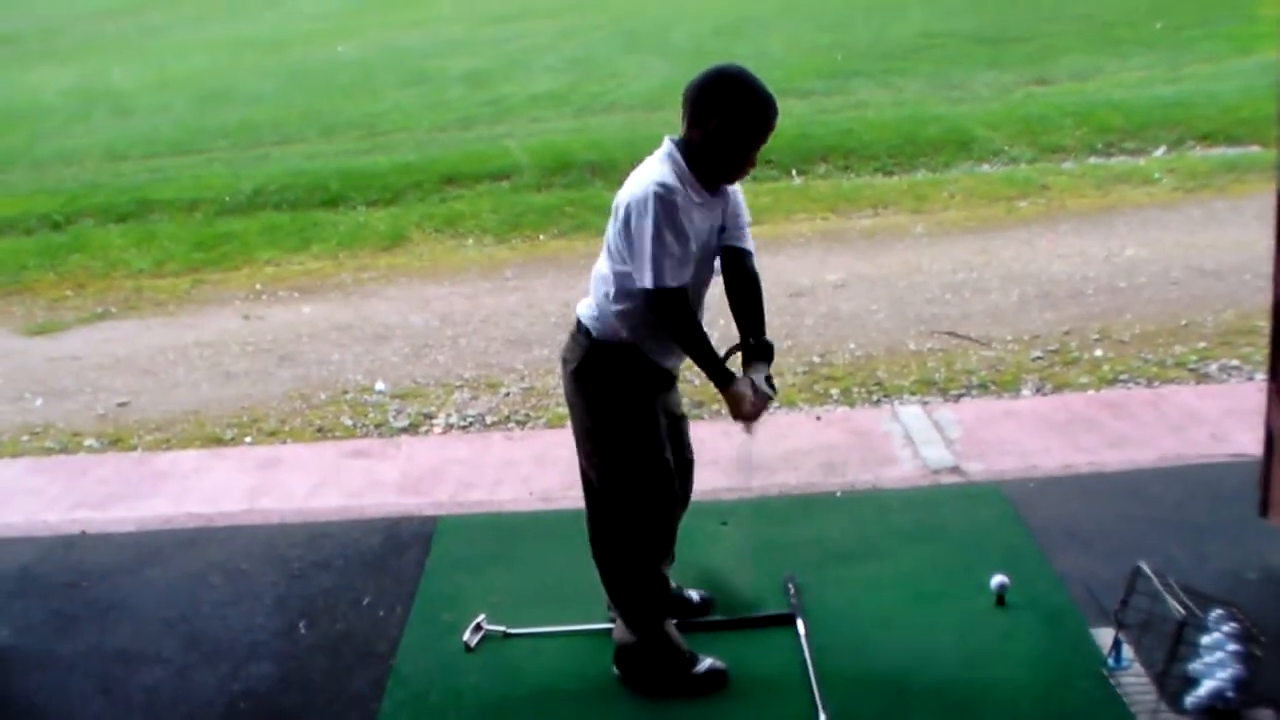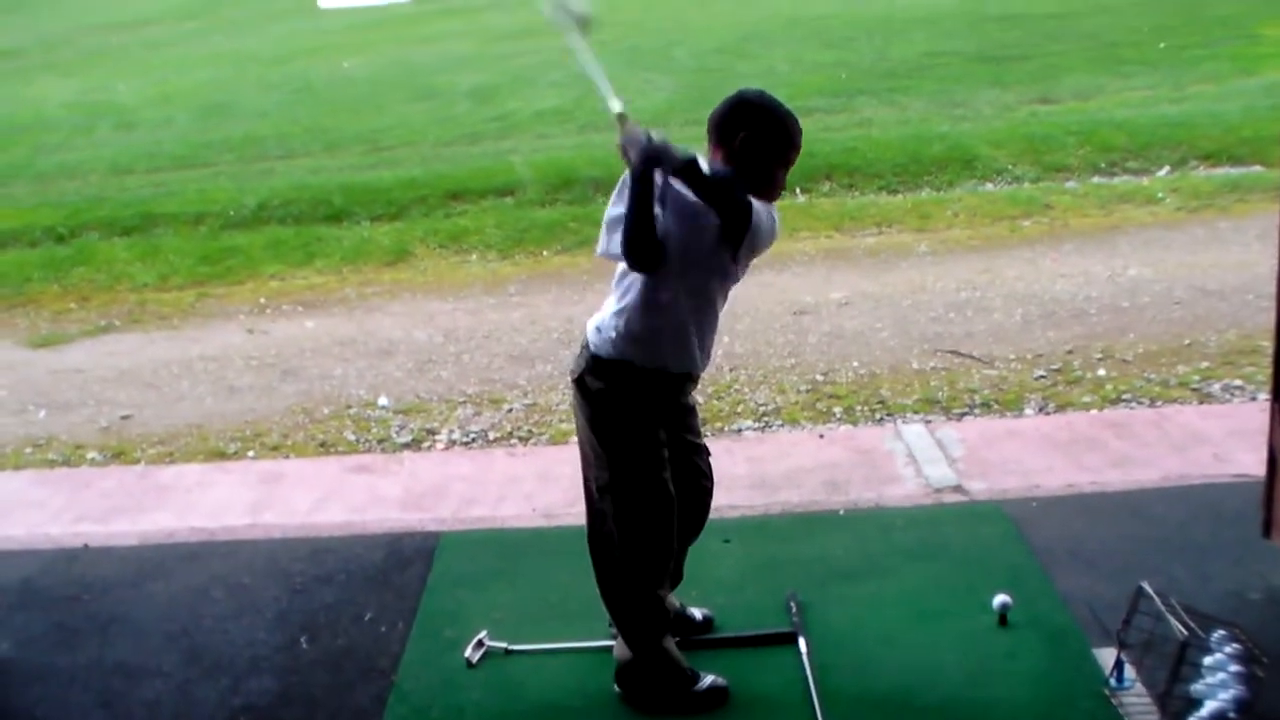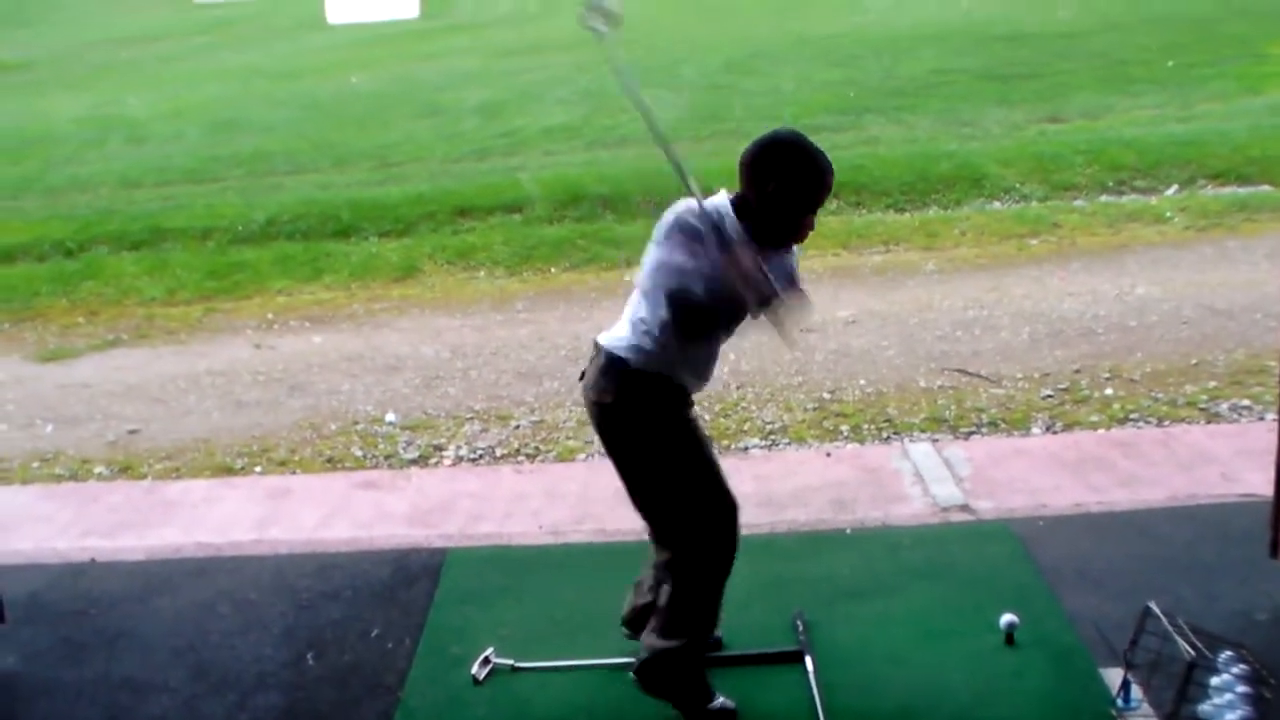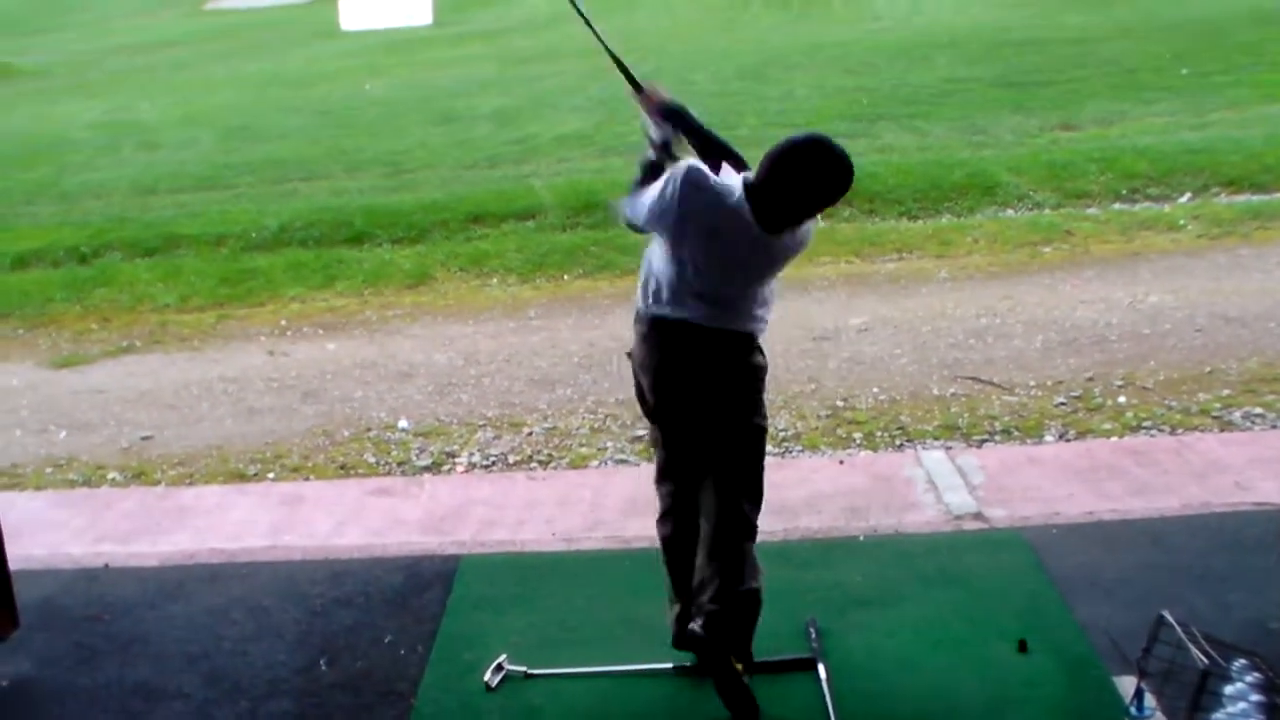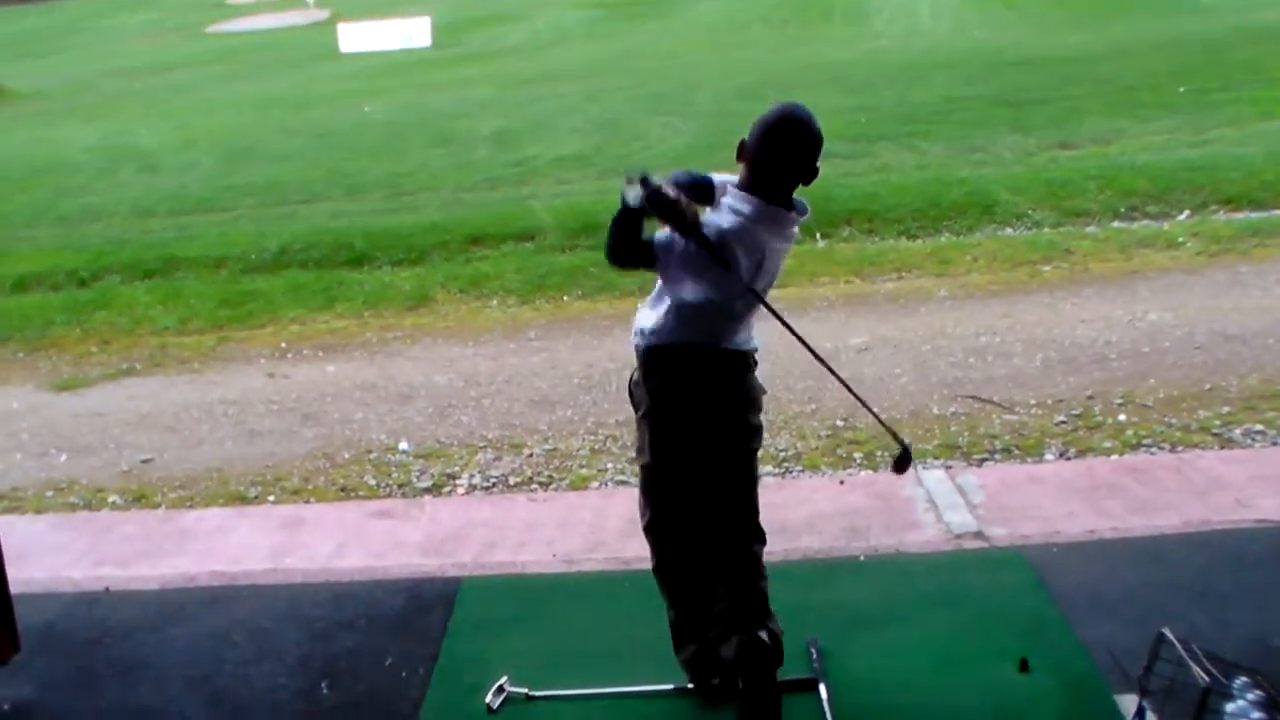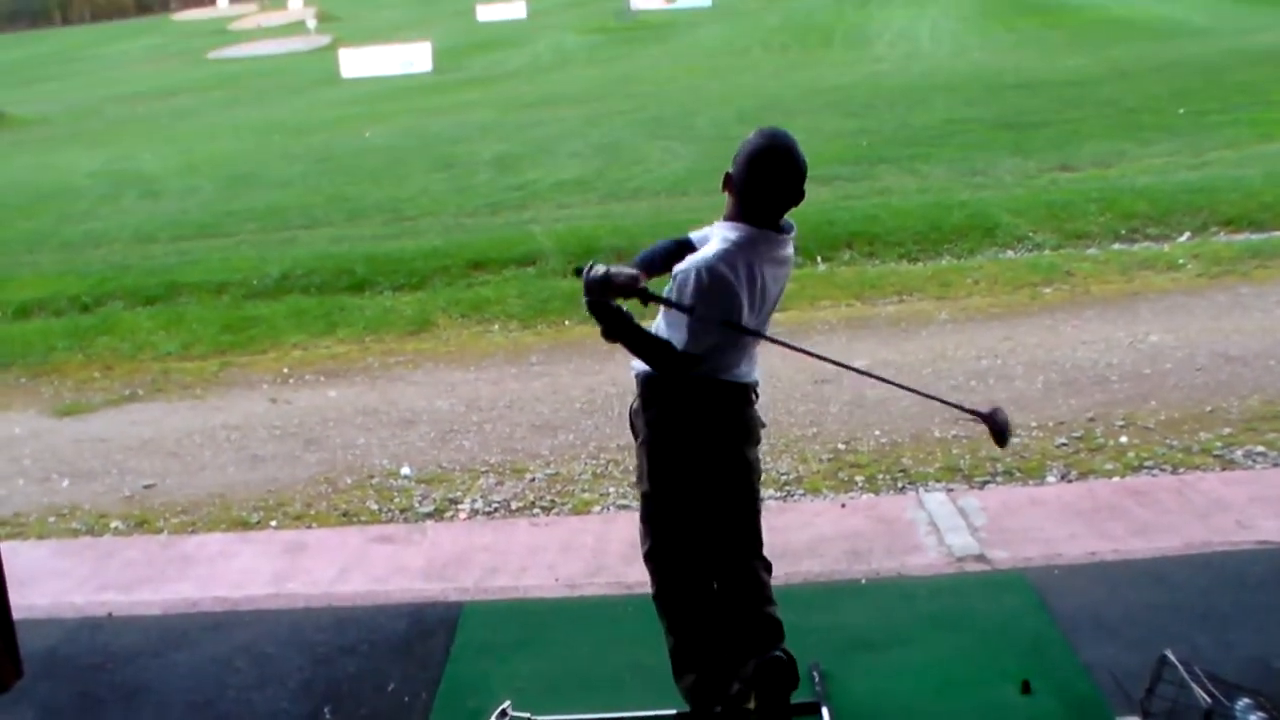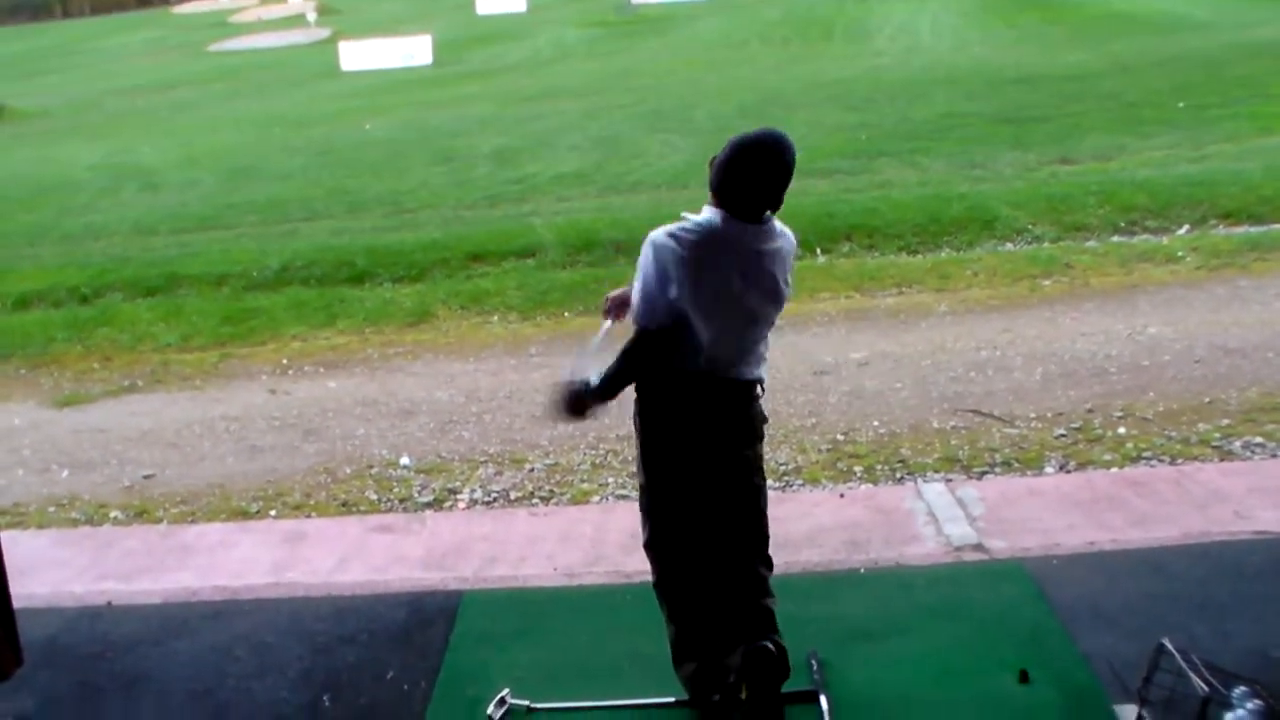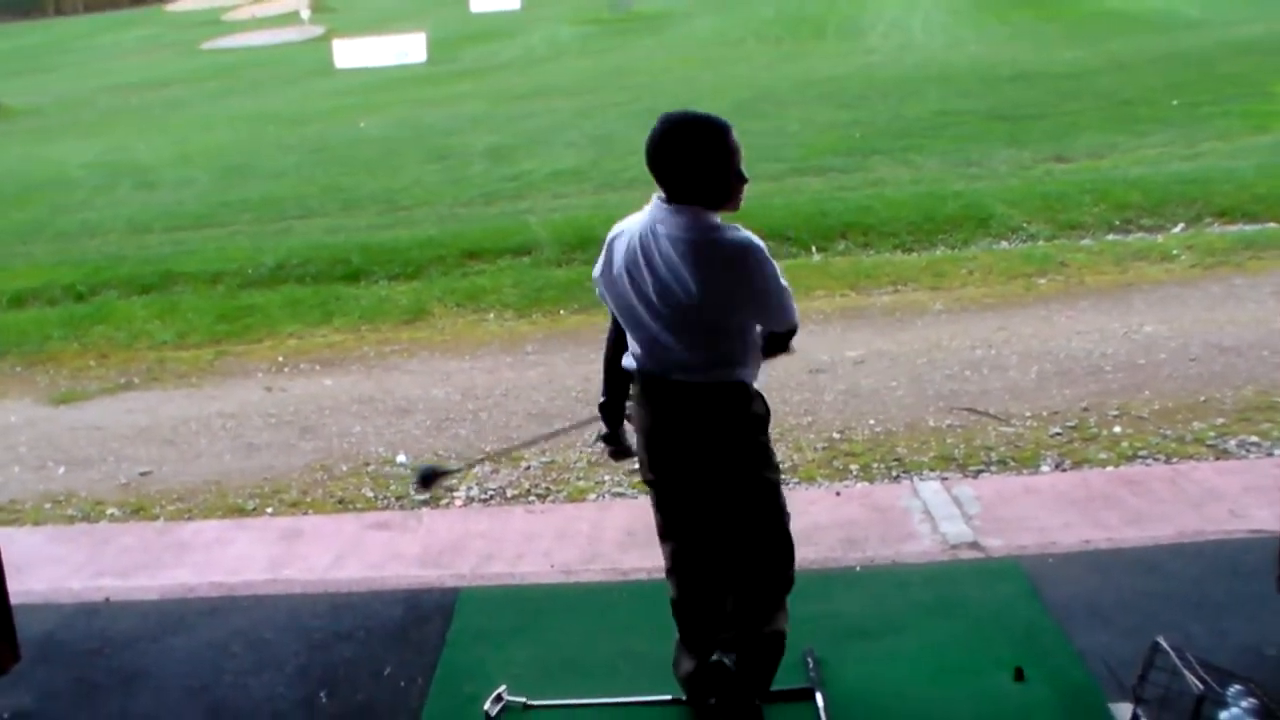
dt=0.3s
person 1, frame 1
left shoulder: (720, 190)
right shoulder: (660, 194)
left elbow: (740, 271)
right elbow: (667, 304)
left wrist: (757, 355)
right wrist: (724, 381)
left hip: (645, 359)
right hip: (611, 364)
left knee: (671, 477)
right knee: (639, 502)
left ankle: (646, 592)
right ankle: (646, 646)
person 1, frame 2
left shoulder: (759, 222)
right shoulder: (656, 190)
left elbow: (727, 198)
right elbow: (643, 257)
left wrist: (674, 163)
right wrist: (642, 171)
left hip: (674, 381)
right hip: (615, 380)
left knee: (689, 496)
right knee: (638, 524)
left ankle: (653, 606)
right ankle: (647, 666)
person 1, frame 3
left shoulder: (774, 252)
right shoulder: (688, 224)
left elbow: (780, 292)
right elbow: (686, 321)
left wrist: (757, 289)
right wrist: (741, 295)
left hip: (660, 389)
right hip: (633, 389)
left knee: (701, 512)
right knee: (709, 526)
left ankle: (658, 616)
right ankle: (674, 663)
person 1, frame 4
left shoulder: (688, 188)
right shoulder: (788, 235)
left elbow: (635, 212)
left wrist: (660, 139)
right wrist: (672, 114)
left hip: (660, 346)
right hip: (731, 357)
left knee: (681, 484)
right knee: (732, 497)
left ankle: (693, 612)
right ankle: (721, 624)
person 1, frame 5
left shoulder: (719, 235)
right shoulder: (785, 215)
left elbow: (622, 254)
right elbow: (709, 187)
left wrist: (638, 205)
right wrist: (679, 194)
left hip: (671, 378)
right hip: (732, 376)
left knee: (675, 526)
right knee: (736, 524)
left ankle: (705, 652)
right ankle: (748, 640)
person 1, frame 6
left shoulder: (708, 271)
right shoulder: (779, 242)
left elbow: (677, 360)
right elbow: (689, 243)
left wrist: (611, 316)
right wrist: (635, 269)
left hip: (677, 411)
right hip: (734, 407)
left knee: (676, 554)
right knee: (739, 548)
right ankle: (761, 656)
person 1, frame 7
left shoulder: (669, 245)
right shoulder: (781, 245)
left elbow: (650, 347)
left wrist: (595, 391)
right wrist: (641, 291)
left hip: (671, 408)
right hip: (736, 406)
left knee: (675, 548)
right knee: (742, 544)
left ankle: (706, 671)
right ankle: (757, 648)
person 1, frame 8
left shoulder: (621, 239)
right shoulder: (736, 249)
left elbow: (618, 335)
right elbow: (780, 332)
right wrist: (751, 351)
left hip: (656, 408)
right hip: (721, 410)
left knee: (687, 548)
right knee: (763, 545)
left ankle: (703, 671)
right ankle: (740, 669)
